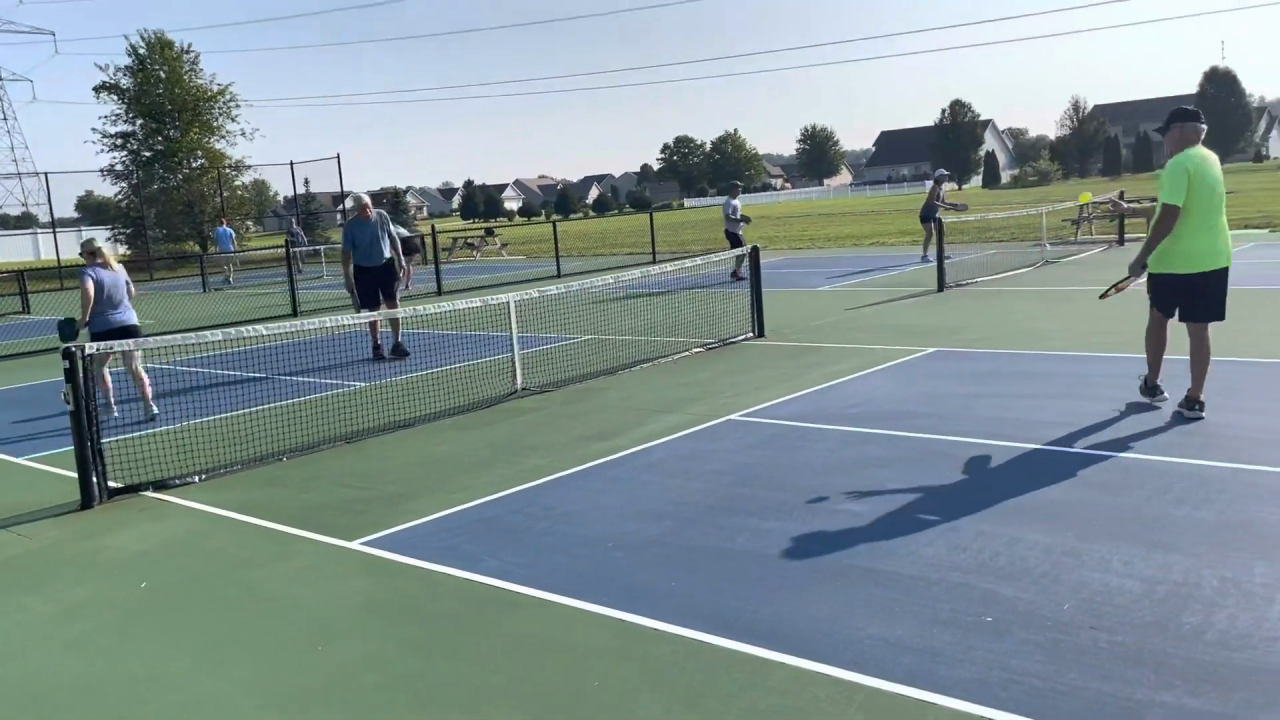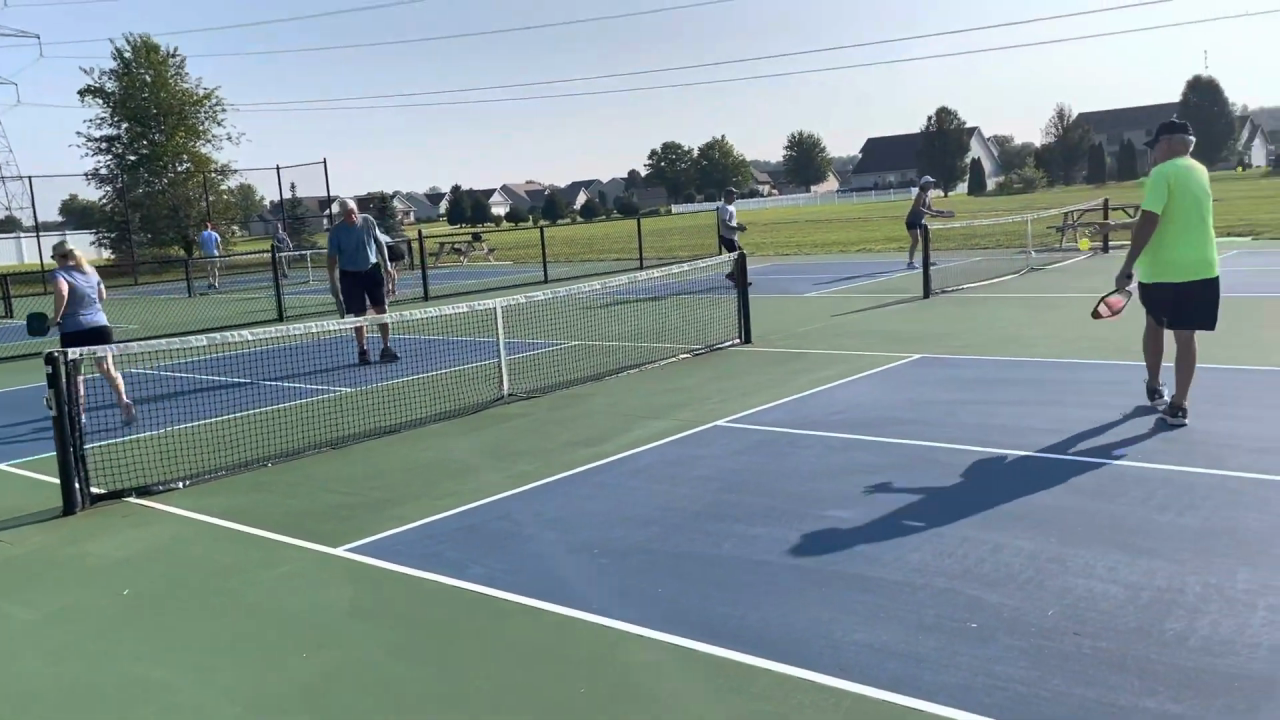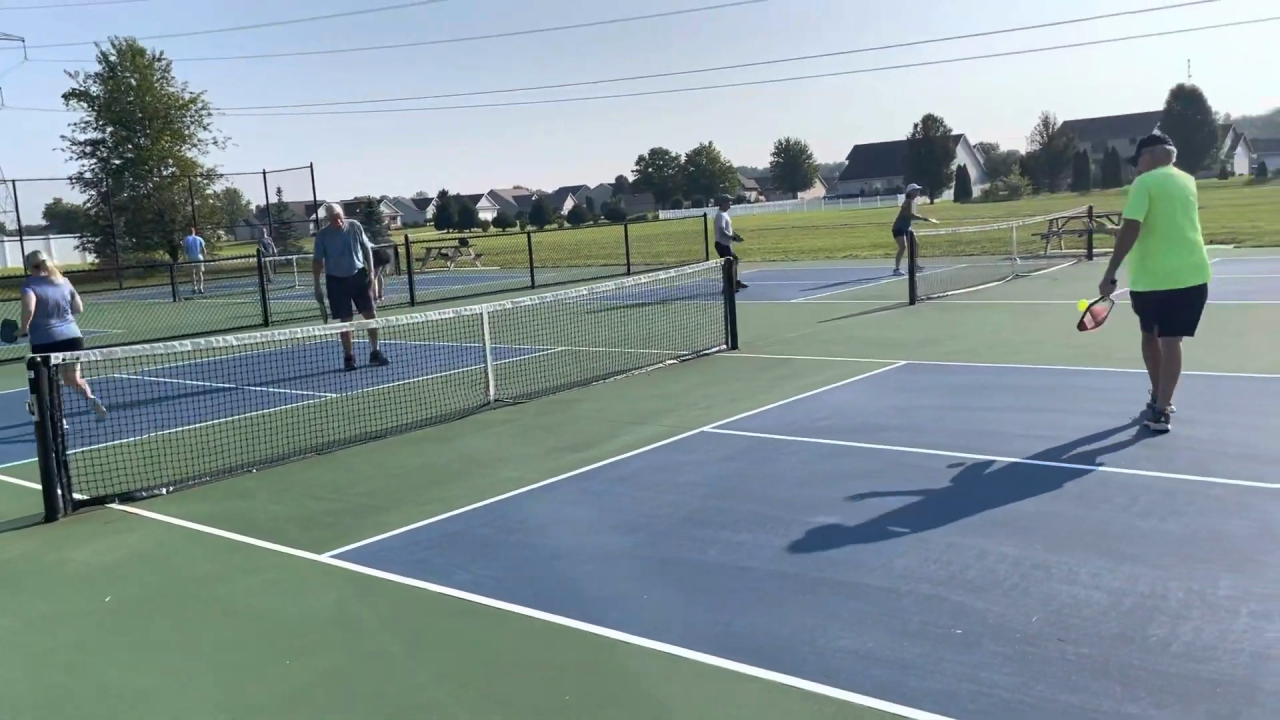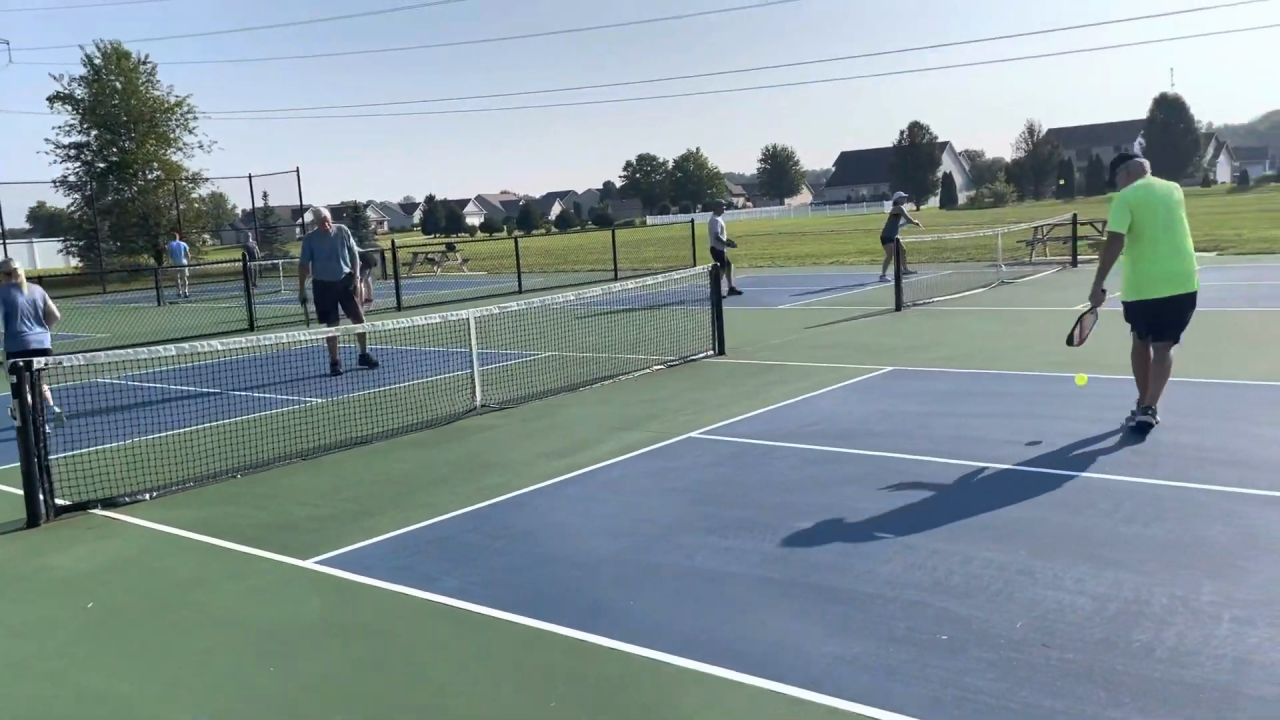
dt=0.1s
person 1, frame 1
left shoulder: (1178, 164)
right shoulder: (1211, 160)
left elbow: (1169, 214)
left wrist: (1141, 257)
right wrist: (1129, 209)
left hip: (1172, 260)
right hip: (1213, 259)
left knee: (1158, 319)
right knee: (1198, 328)
left ankle: (1152, 384)
right ankle: (1194, 399)
person 1, frame 2
left shoulder: (1162, 173)
right shoulder: (1199, 172)
left elbow: (1148, 221)
left wrist: (1127, 267)
right wrist: (1119, 226)
left hip: (1160, 269)
right hip: (1201, 268)
left knee: (1154, 326)
right knee: (1185, 335)
left ankle: (1154, 387)
right ankle: (1178, 405)
person 1, frame 3
left shoulder: (1144, 183)
right shoulder: (1187, 182)
left elbow: (1130, 229)
left wrist: (1110, 275)
right wrist: (1116, 233)
left hip: (1149, 277)
right hip: (1191, 275)
left knee: (1150, 336)
right knee: (1171, 342)
left ankle: (1159, 401)
right ankle: (1162, 410)
person 1, frame 4
left shoulder: (1125, 196)
right shoulder: (1174, 190)
left elbow: (1115, 242)
left wrist: (1098, 286)
left hip: (1141, 285)
right hip: (1181, 283)
left knee: (1141, 344)
right knee: (1163, 349)
left ankle: (1145, 406)
right ankle: (1147, 408)
person 2, frame 1
left shoulder: (87, 271)
right shoulder: (119, 269)
left elbow: (87, 293)
right elbow: (131, 294)
left wrist: (84, 317)
left hip: (103, 328)
right hip: (129, 323)
left knee: (99, 365)
right knee: (136, 369)
left ankle: (111, 406)
right ankle: (150, 405)
person 2, frame 2
left shoulder: (59, 273)
right shoulder: (91, 271)
left elbow: (61, 293)
right elbow: (102, 296)
left wrist: (55, 317)
left hip: (73, 330)
right hip: (99, 325)
left knee: (74, 372)
right knee: (108, 370)
left ankle: (78, 412)
right ankle: (124, 402)
person 2, frame 3
left shoulder: (29, 284)
right shoulder: (64, 282)
left elbow: (28, 308)
right elbow: (79, 308)
left wrist: (23, 328)
left hip: (44, 341)
right hip: (71, 335)
right knee: (73, 379)
right ankle: (90, 398)
person 2, frame 4
right shoulder: (37, 289)
right elbow: (55, 316)
left hip: (18, 348)
right hip: (42, 344)
right knee: (39, 385)
right ankle: (52, 408)
person 3, frame 1
left shoulder: (382, 216)
right shoulder: (350, 226)
left elbow: (393, 237)
right elbow: (346, 252)
left wrist: (400, 258)
right wrist: (347, 277)
left hip: (386, 265)
right hip: (364, 270)
left knee: (393, 304)
right knee: (373, 309)
left ankle: (397, 344)
right ankle: (377, 345)
person 3, frame 2
left shoulder: (368, 221)
right shoulder: (336, 230)
left elbow: (379, 243)
right elbow: (332, 257)
left wrist: (386, 264)
right wrist: (333, 282)
left hip: (372, 270)
right hip: (350, 276)
left knee: (381, 309)
right knee: (359, 315)
left ankle: (386, 348)
right ankle: (363, 351)
person 3, frame 3
left shoulder: (355, 226)
right shoulder: (322, 235)
left elbow: (366, 248)
right elbow: (317, 261)
left wrist: (370, 270)
right wrist: (317, 286)
left hip: (358, 276)
right hip: (336, 281)
left knee: (370, 314)
right knee: (345, 320)
left ankle: (375, 352)
right ankle: (349, 357)
person 3, frame 4
left shoulder: (343, 231)
right shoulder: (310, 239)
left elbow: (353, 253)
right elbow: (304, 265)
left wrist: (356, 276)
right wrist: (302, 289)
left hip: (345, 281)
right hip: (323, 285)
left knee: (358, 318)
right knee: (332, 325)
left ankle: (364, 355)
right ankle: (334, 362)
